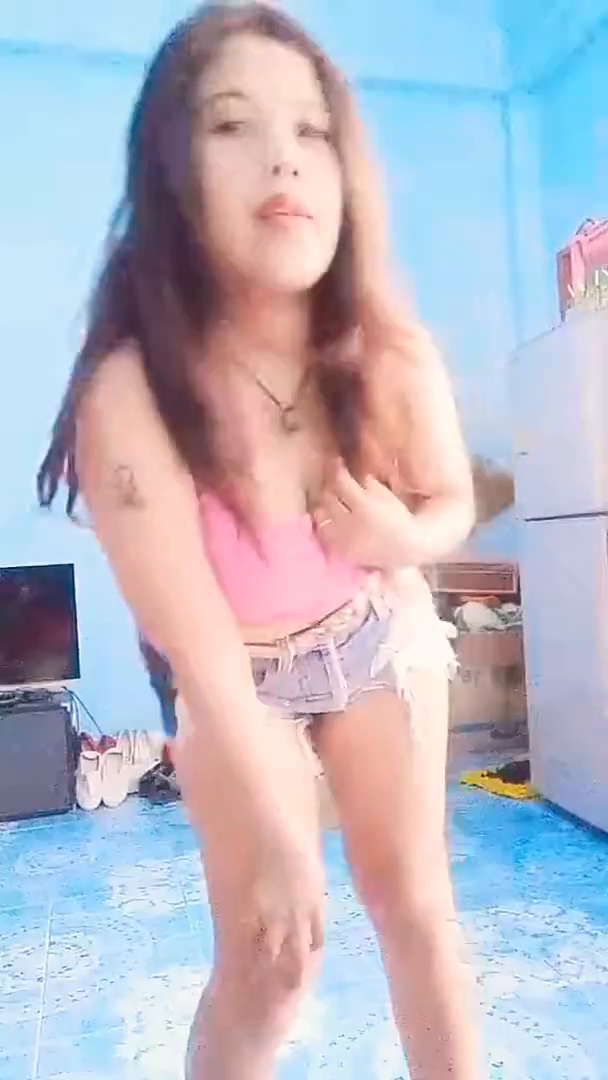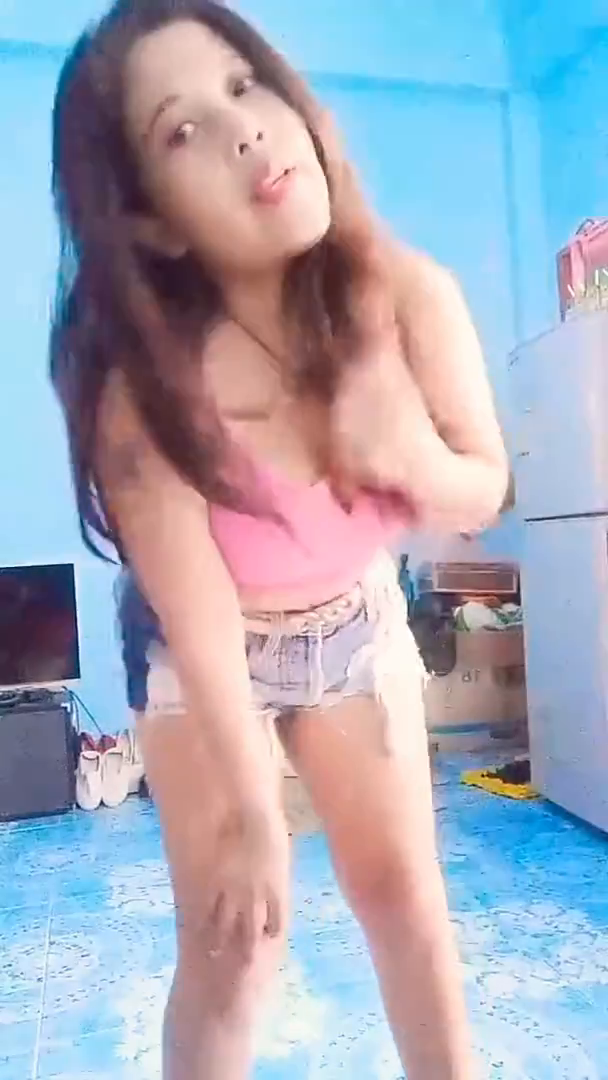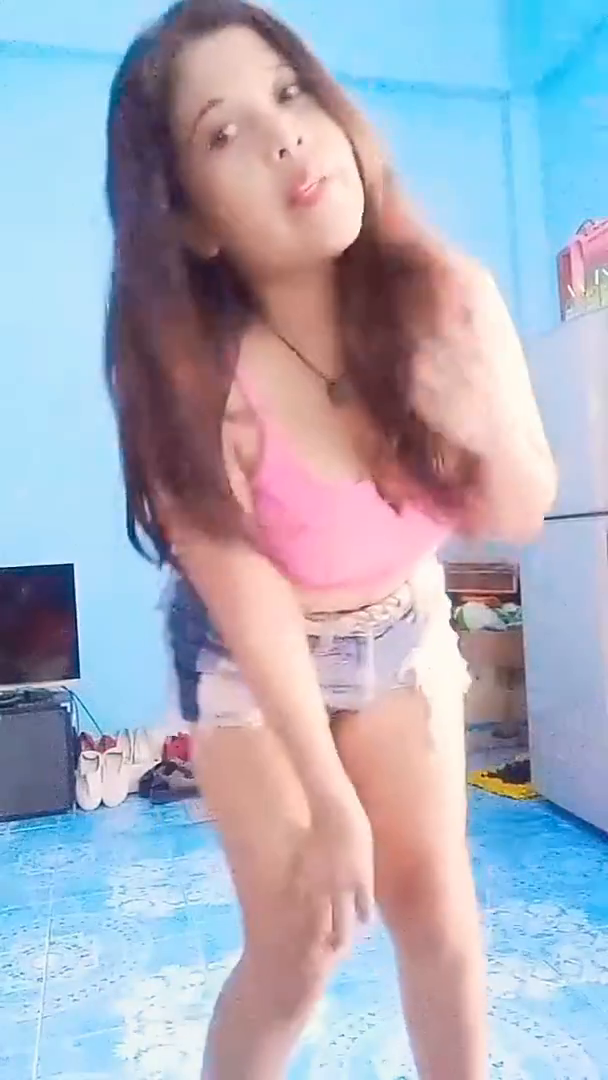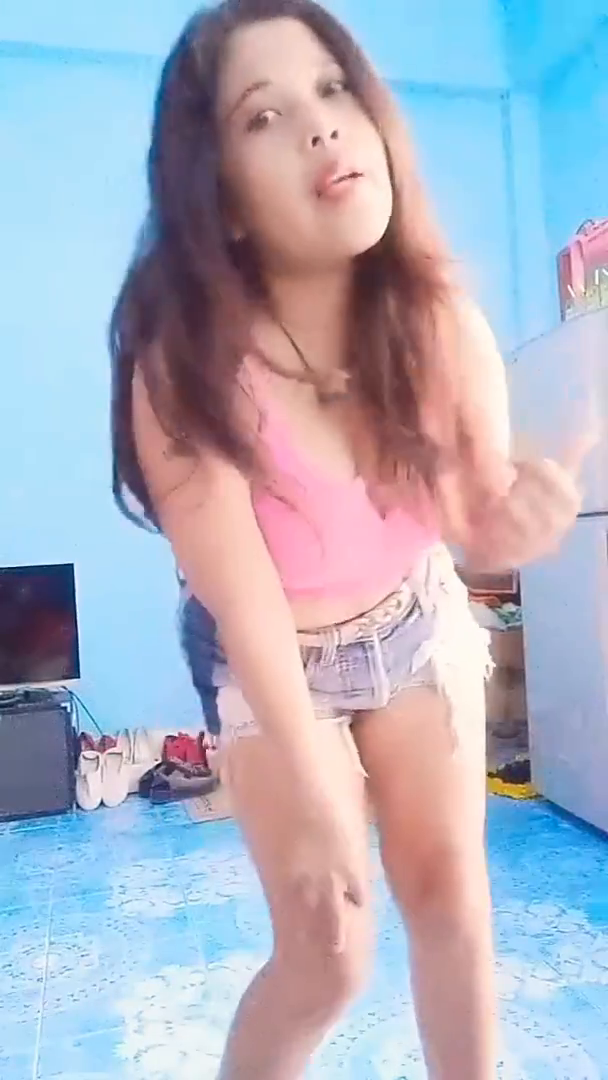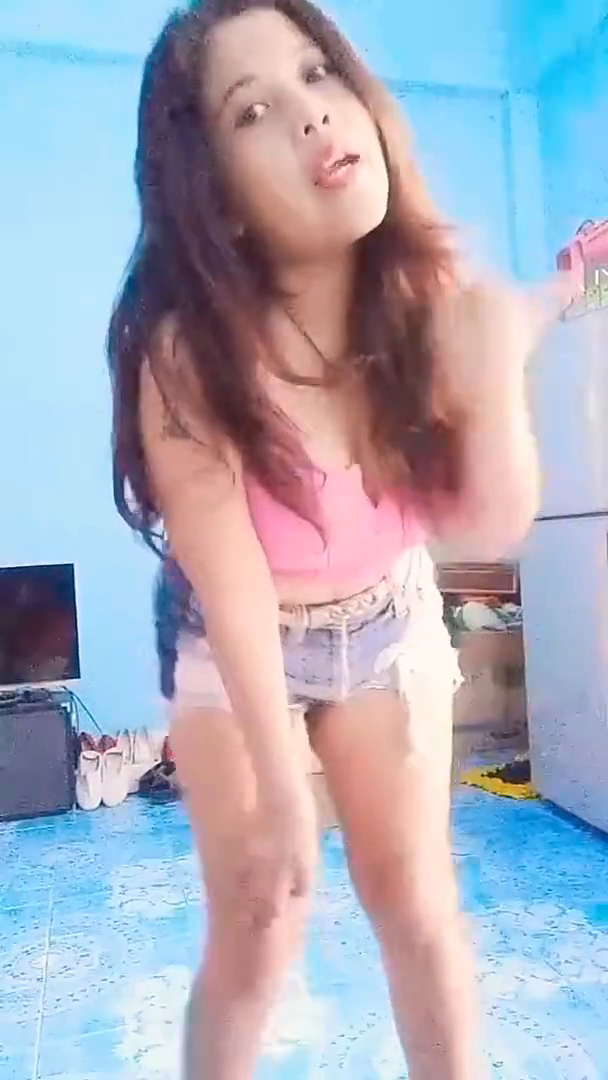
dt=0.3s
person 1, frame 1
left shoulder: (388, 353)
right shoulder: (131, 400)
left elbow: (453, 500)
right elbow: (202, 654)
left wrist: (404, 537)
right wrist: (277, 843)
left hip: (382, 634)
right hip: (243, 677)
left knee: (413, 897)
right knee: (271, 953)
person 1, frame 2
left shoulder: (408, 296)
right shoulder: (148, 380)
left elbow: (477, 501)
right elbow: (198, 618)
left wrist: (412, 455)
right wrist: (252, 819)
left hip: (357, 632)
right hip: (205, 661)
left knee: (406, 898)
right knee: (232, 940)
person 1, frame 3
left shoulder: (445, 300)
right shoulder: (191, 381)
left elbow: (517, 517)
right elbow: (257, 615)
left wrist: (489, 425)
right wrist: (332, 809)
left hip: (403, 636)
right hip: (250, 664)
left knee: (438, 908)
right knee: (299, 944)
person 1, frame 4
left shoulder: (440, 321)
right shoulder: (184, 365)
left elbow: (480, 540)
right elbow: (245, 607)
left wrist: (527, 523)
right wrist: (316, 810)
left hip: (420, 630)
right hip: (274, 666)
left knee: (452, 897)
right knee: (328, 956)
person 1, frame 5
left shoulder: (439, 302)
right shoulder: (192, 353)
left elbow: (490, 528)
right elbow: (233, 591)
left wrist: (497, 389)
right wrist: (281, 793)
left hip: (390, 628)
right hip: (232, 651)
left knee: (416, 902)
right knee: (254, 934)
